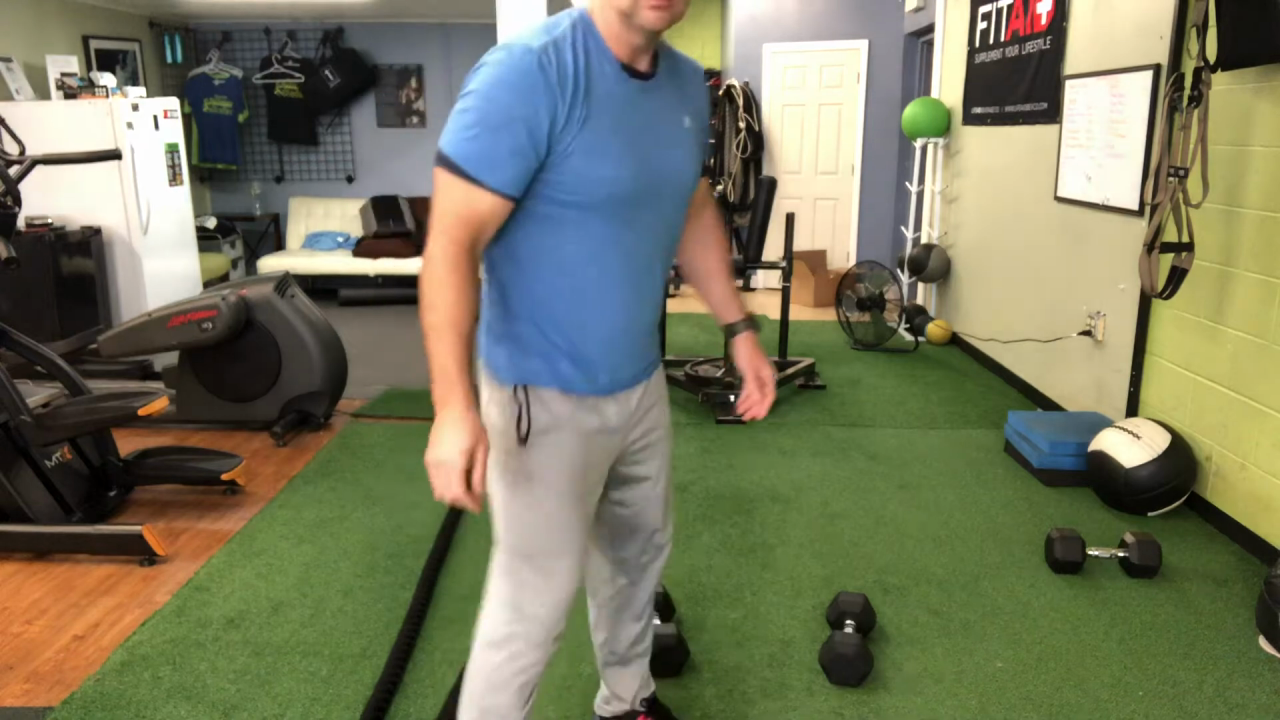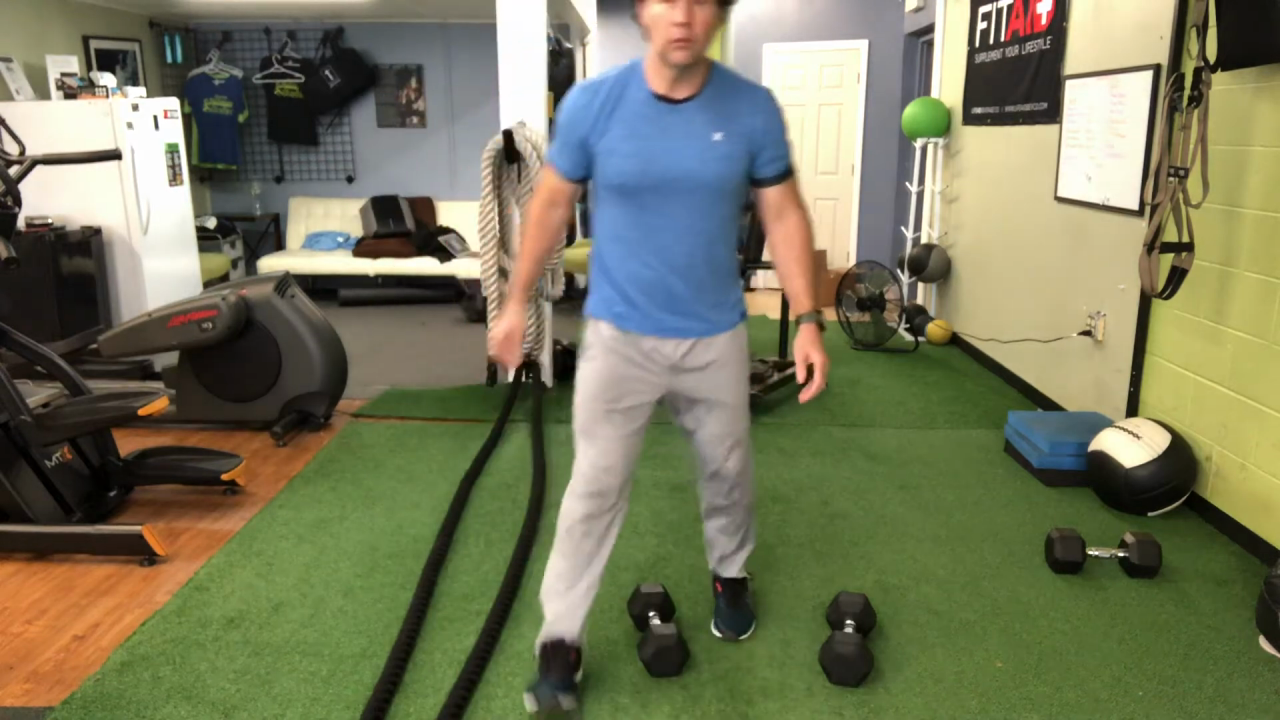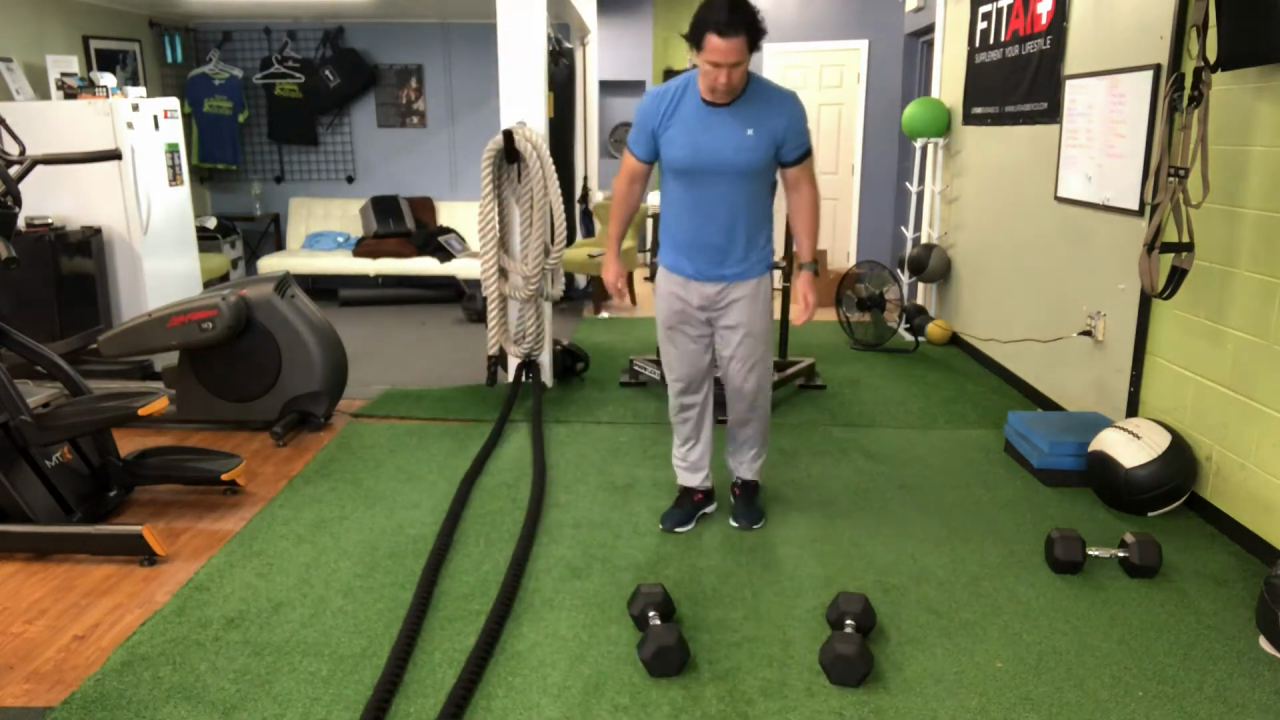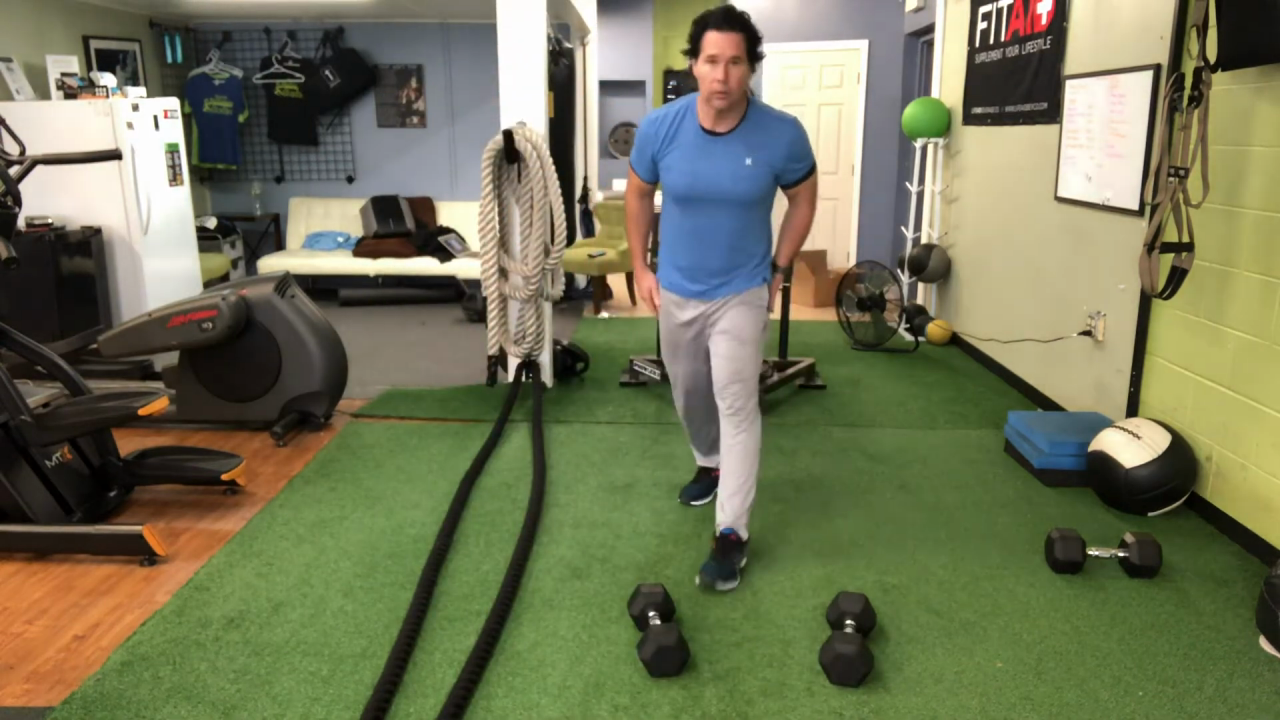
dt=1s
person 1, frame 1
left shoulder: (687, 87)
right shoulder: (528, 76)
right elbow: (452, 244)
left wrist: (741, 331)
right wrist: (455, 410)
left hip: (639, 383)
right hip: (544, 392)
left knee: (640, 549)
right knee: (537, 592)
person 1, frame 2
left shoulder: (753, 110)
right shoulder: (592, 103)
left elbow: (783, 214)
right elbow: (549, 204)
left wrist: (806, 319)
right wrist: (516, 301)
left hip: (716, 337)
right hip: (618, 334)
left knee: (727, 469)
right knee: (595, 483)
left ankle: (730, 573)
right ankle: (560, 640)
person 1, frame 3
left shoulder: (782, 109)
right shoulder: (659, 104)
left elbow: (800, 188)
right elbow: (631, 180)
left wrist: (807, 268)
right wrist: (612, 252)
left hip: (747, 281)
right hip: (678, 279)
left knee: (747, 386)
right knee: (685, 386)
left ankle: (745, 479)
right ankle: (694, 487)
person 1, frame 4
left shoulder: (782, 133)
right shoulder: (659, 127)
left elbow: (803, 199)
right elbow: (639, 196)
left wrist: (778, 269)
right wrist: (640, 266)
left hip: (742, 293)
right hip: (676, 291)
left knee: (736, 403)
right knee: (689, 393)
left ankle: (731, 533)
right ankle: (709, 465)
